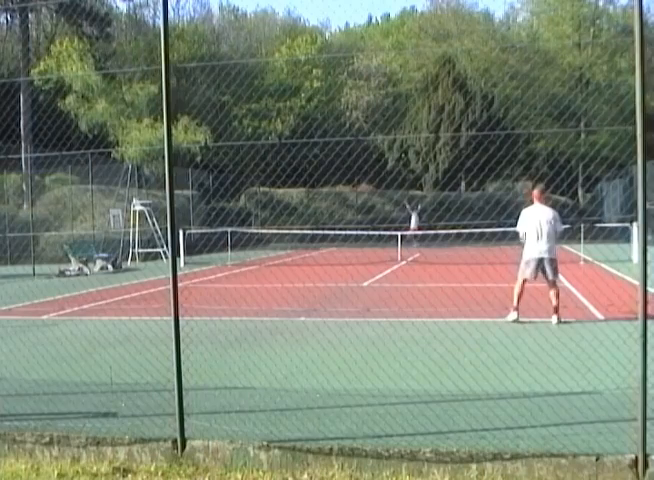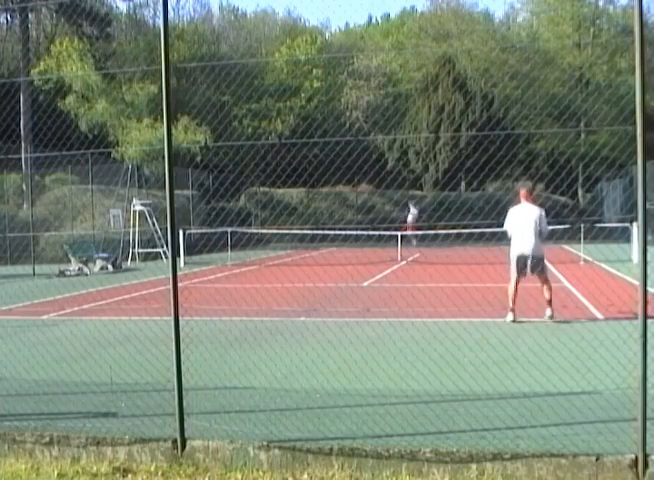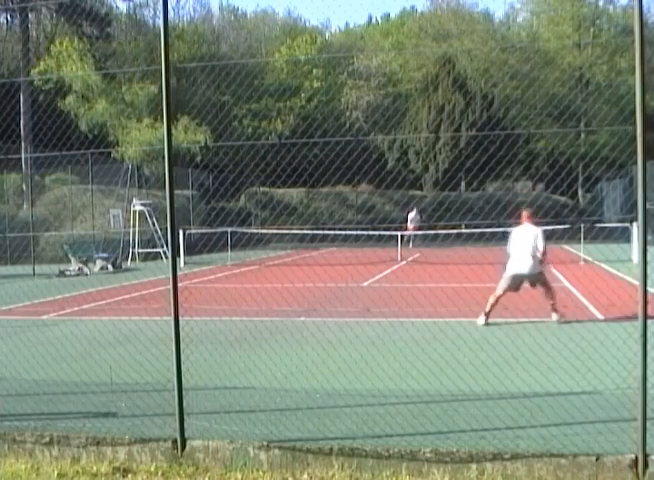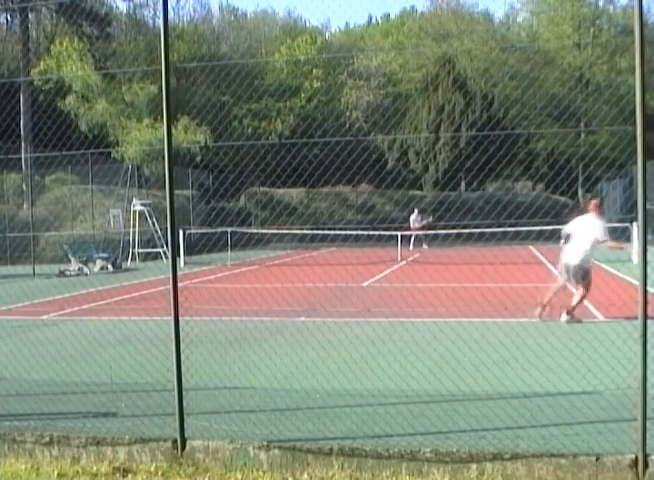
dt=0.4s
person 1, frame 1
left shoulder: (526, 212)
right shoulder: (552, 213)
left elbow: (522, 234)
right elbow: (558, 233)
left hip: (531, 252)
right hip: (548, 253)
left knee: (521, 280)
right knee: (552, 283)
left ankle: (515, 311)
right ankle: (555, 314)
person 1, frame 2
left shoulder: (512, 211)
right shoulder: (539, 211)
left elbow: (509, 232)
right elbow: (544, 232)
left hip: (518, 249)
right hip: (535, 250)
left knee: (514, 280)
right knee: (544, 279)
left ankle: (511, 312)
right ankle: (549, 308)
person 1, frame 3
left shoulder: (515, 231)
right shoulder: (538, 231)
right elbow: (542, 252)
right wrist: (542, 261)
left hip: (514, 268)
right hip: (532, 268)
left knee: (499, 293)
right knee: (547, 286)
left ankle: (485, 316)
right ankle: (554, 312)
person 1, frame 4
left shoulder: (579, 219)
right shoulder: (599, 223)
left elbow: (564, 232)
right elbow: (606, 243)
right wrist: (623, 246)
left hip: (566, 257)
right hip: (580, 261)
left knee: (560, 284)
right knee: (584, 289)
left ankle: (542, 307)
right ankle: (568, 314)
